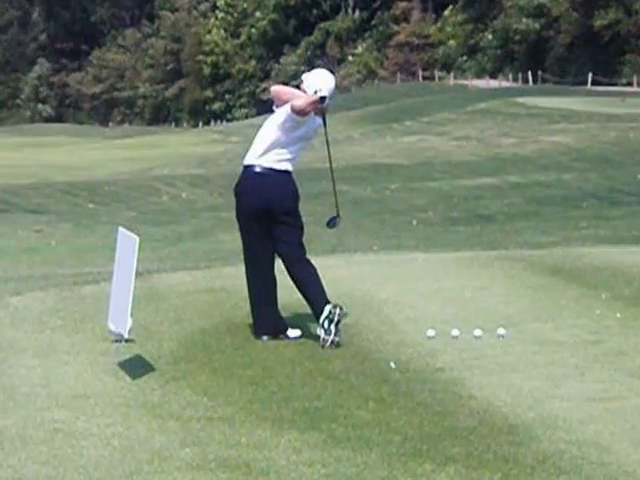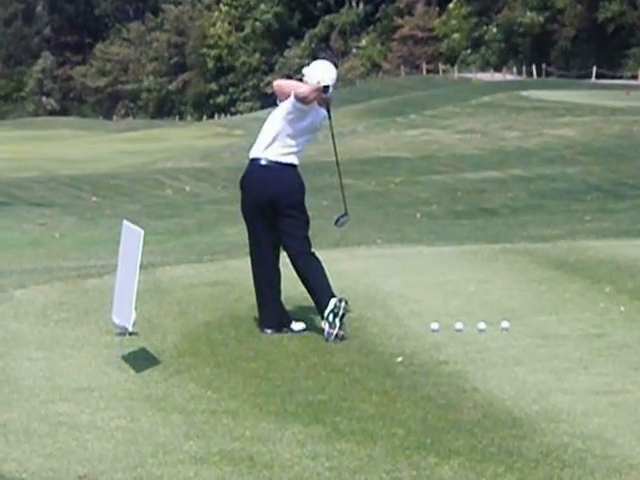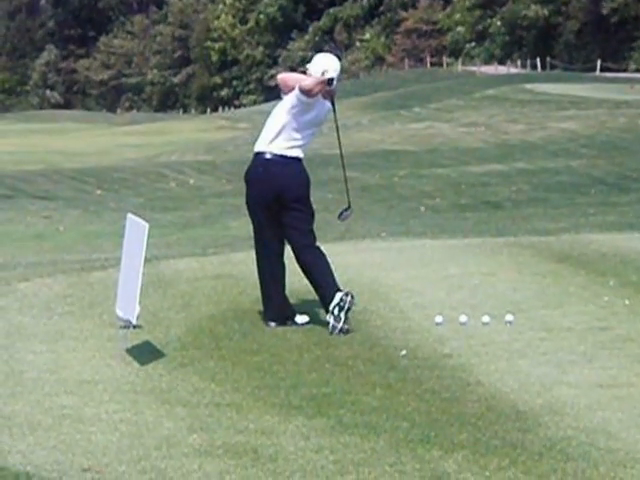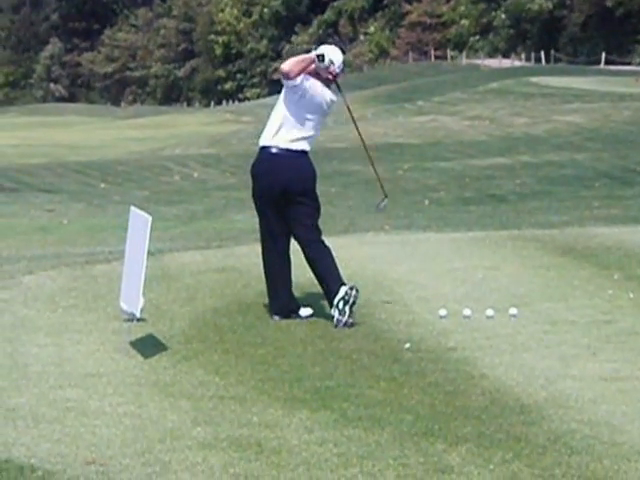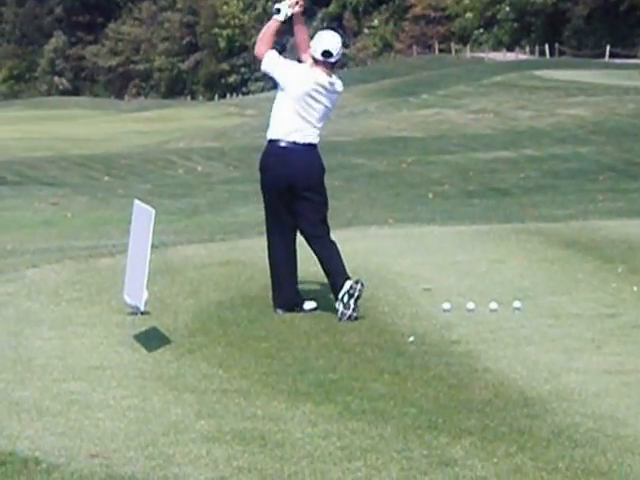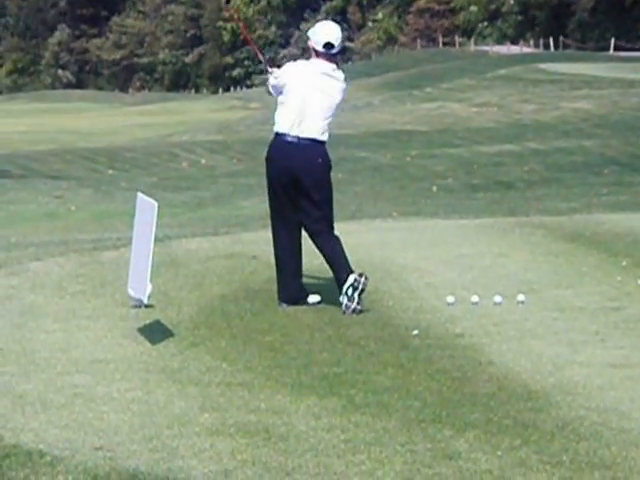
dt=0.4s
person 1, frame 1
left shoulder: (301, 114)
right shoulder: (315, 121)
left elbow: (299, 105)
right elbow: (276, 90)
left wrist: (313, 97)
right wrist: (315, 101)
left hip: (252, 184)
right hip: (282, 185)
left knee: (258, 260)
right knee: (295, 255)
left ankle: (268, 325)
right ankle: (324, 308)
person 1, frame 2
left shoulder: (302, 105)
right shoulder: (320, 114)
left elbow: (301, 93)
right elbow: (279, 85)
left wrist: (315, 88)
right wrist: (320, 93)
left hip: (258, 177)
right hip: (287, 179)
left knee: (264, 253)
right knee: (300, 249)
left ankle: (272, 318)
right ankle: (329, 303)
person 1, frame 3
left shoulder: (307, 97)
right shoulder: (324, 107)
left elbow: (305, 85)
right elbow: (283, 79)
left wrist: (319, 81)
right wrist: (326, 86)
left hip: (263, 171)
right hip: (292, 173)
left knee: (268, 246)
right knee: (305, 243)
left ankle: (277, 311)
right ankle: (334, 296)
person 1, frame 4
left shoulder: (304, 85)
right shoulder: (328, 98)
left elbow: (287, 69)
left wrist: (313, 58)
right wrist: (326, 71)
left hip: (269, 164)
right hip: (299, 166)
left knee: (274, 239)
right knee: (310, 236)
left ankle: (282, 304)
right ankle: (338, 290)
person 1, frame 5
left shoulder: (294, 74)
right shoulder: (335, 87)
left elbow: (260, 50)
right elbow: (304, 56)
left hip: (276, 157)
right hip: (308, 160)
left knee: (280, 232)
right knee: (317, 231)
left ankle: (286, 298)
right ankle: (343, 284)
person 1, frame 6
left shoulder: (293, 71)
right shoulder: (338, 80)
left elbow: (273, 85)
left wrist: (275, 75)
left hip: (282, 150)
right hip: (314, 155)
left knee: (285, 225)
right knee: (320, 225)
left ankle: (290, 292)
right ankle: (347, 279)
